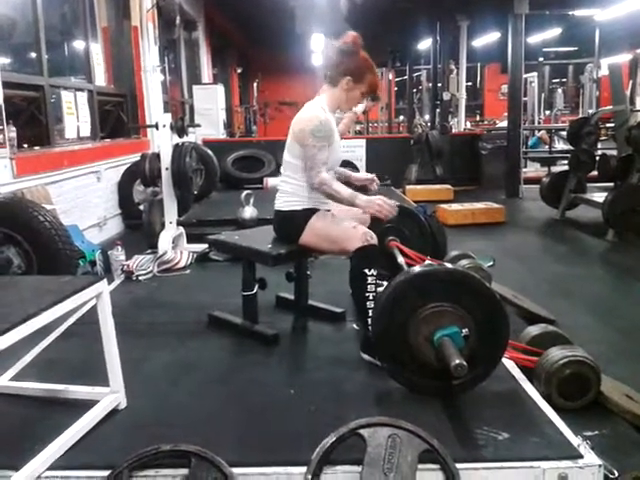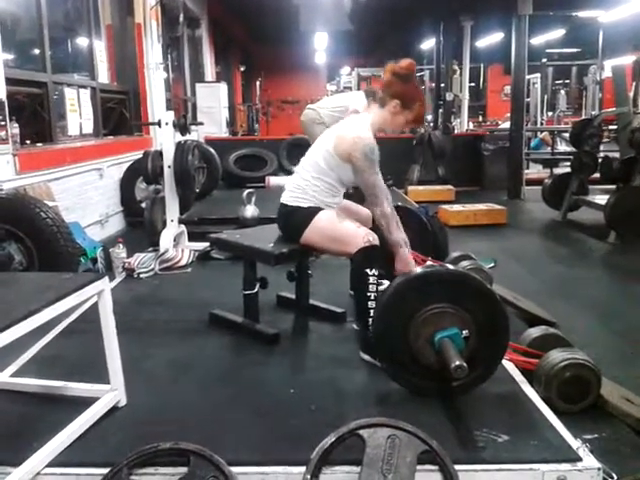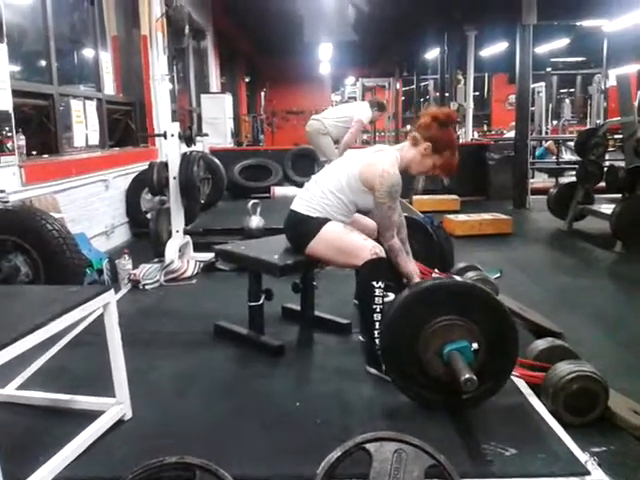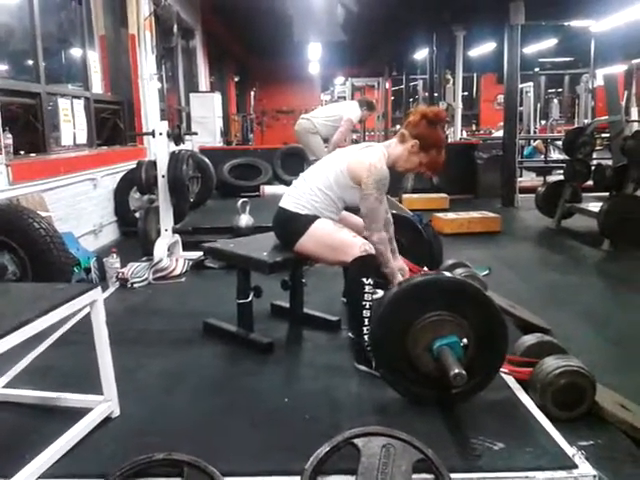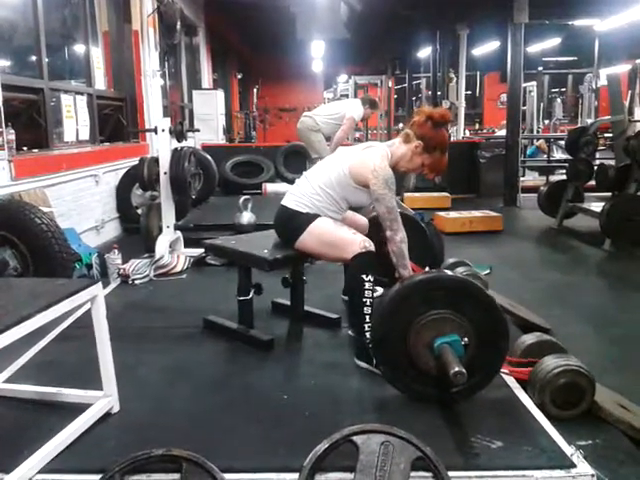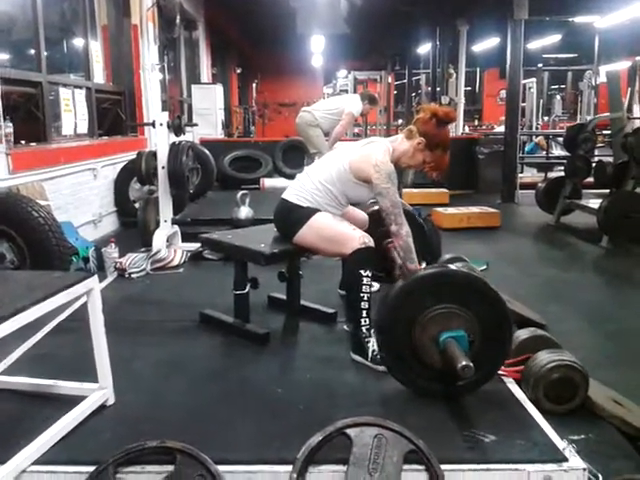
dt=0.5s
person 1, frame 1
left shoulder: (321, 113)
right shoulder: (317, 119)
right elbow: (317, 179)
left wrist: (353, 176)
right wrist: (365, 199)
left hip: (310, 207)
right hip: (295, 214)
left knee: (369, 218)
right knee: (364, 242)
left ankle: (370, 295)
right ankle: (371, 343)
person 1, frame 2
left shoulder: (360, 125)
right shoulder: (361, 139)
left elbow: (378, 194)
right elbow: (378, 202)
left wrist: (399, 239)
right wrist: (402, 252)
left hip: (316, 204)
right hip: (299, 212)
left knee: (377, 224)
right knee: (367, 243)
left ankle: (373, 299)
right ankle: (372, 343)
person 1, frame 3
left shoulder: (387, 155)
right shoulder: (388, 172)
left elbow: (396, 220)
right elbow: (390, 238)
left wrist: (410, 263)
right wrist: (413, 279)
left hip: (318, 213)
right hip: (306, 221)
left knee: (377, 234)
right knee: (373, 255)
left ankle: (375, 309)
right ankle: (377, 357)
person 1, frame 4
left shoulder: (376, 152)
right shoulder: (376, 166)
left elbow: (382, 215)
right elbow: (375, 233)
left wrist: (396, 257)
right wrist: (396, 279)
left hip: (306, 210)
right hip: (294, 218)
left knee: (362, 231)
right knee: (362, 251)
left ankle: (357, 299)
right ankle: (365, 352)
person 1, frame 5
left shoulder: (379, 151)
right shoulder: (379, 167)
left elbow: (388, 224)
right elbow: (394, 231)
left wrist: (402, 267)
left hip: (310, 209)
right hip: (295, 217)
left knee: (366, 228)
right knee: (362, 249)
left ankle: (355, 290)
right ankle: (366, 350)
person 1, frame 6
left shoulder: (380, 147)
right shoulder: (380, 163)
left elbow: (389, 217)
right elbow: (398, 225)
left wrist: (397, 252)
left hip: (306, 204)
right hip: (295, 211)
left knee: (365, 223)
right knee: (361, 245)
left ankle: (352, 285)
right ankle: (362, 343)
